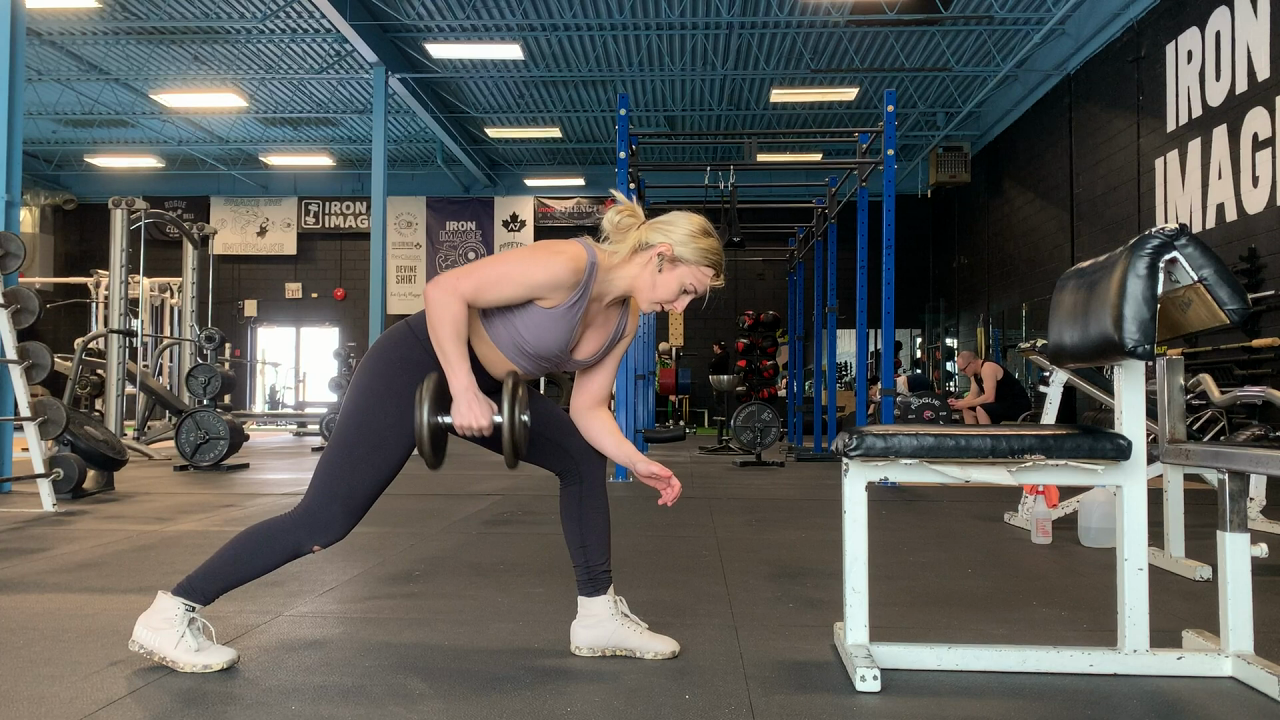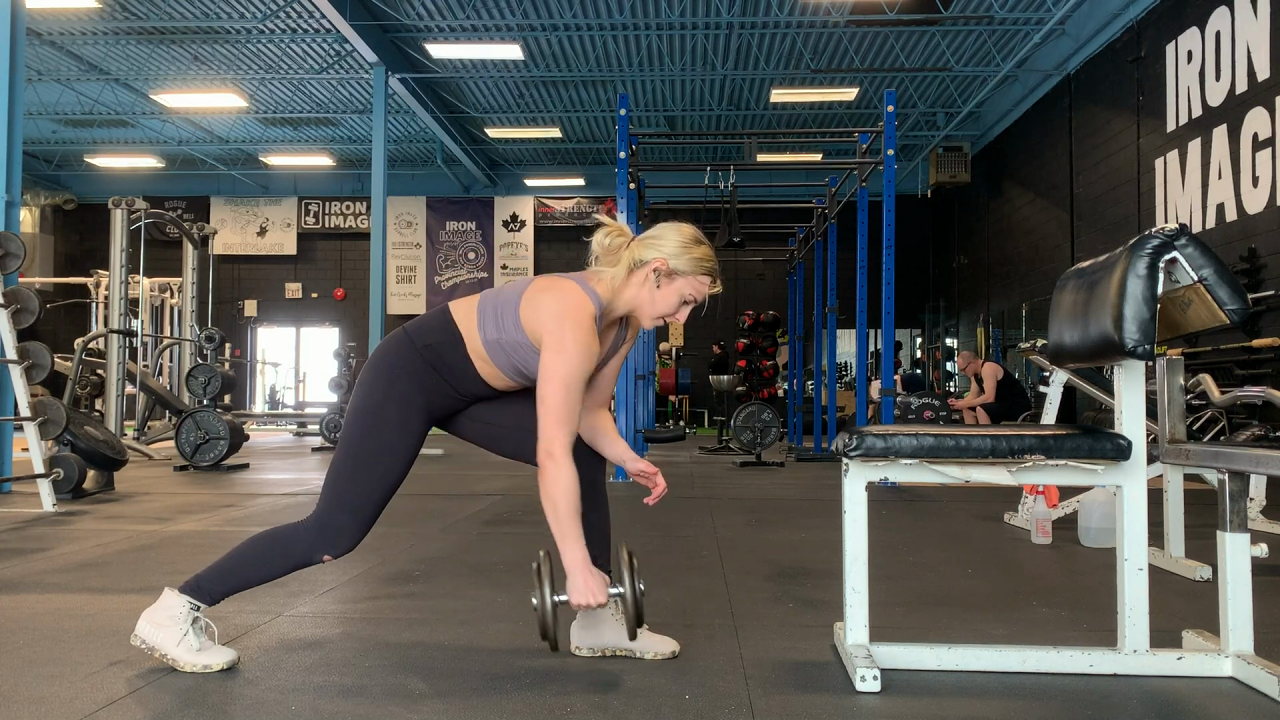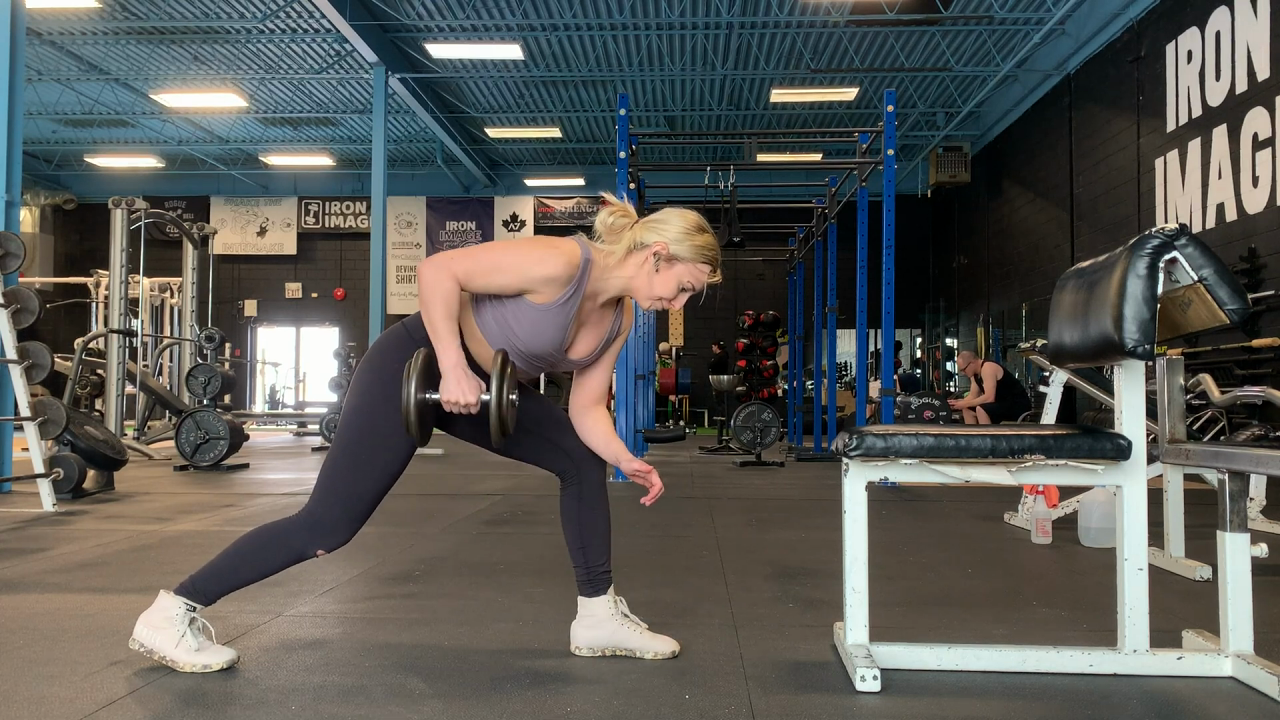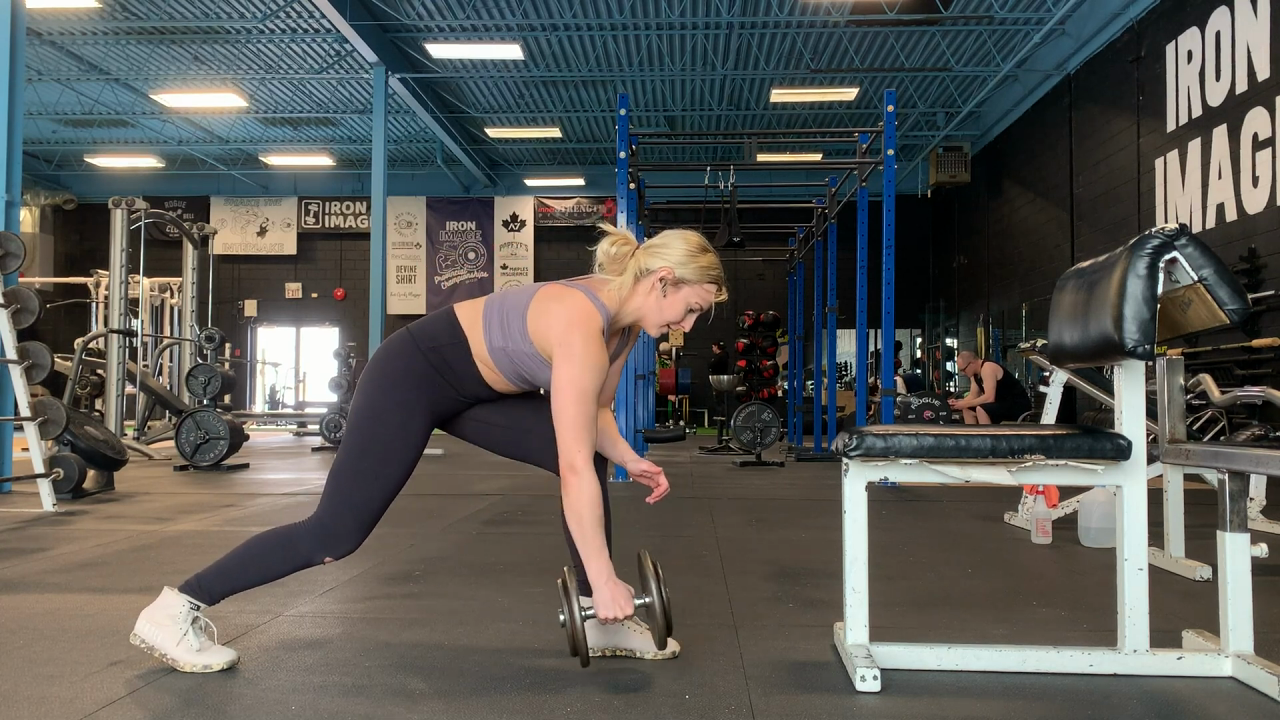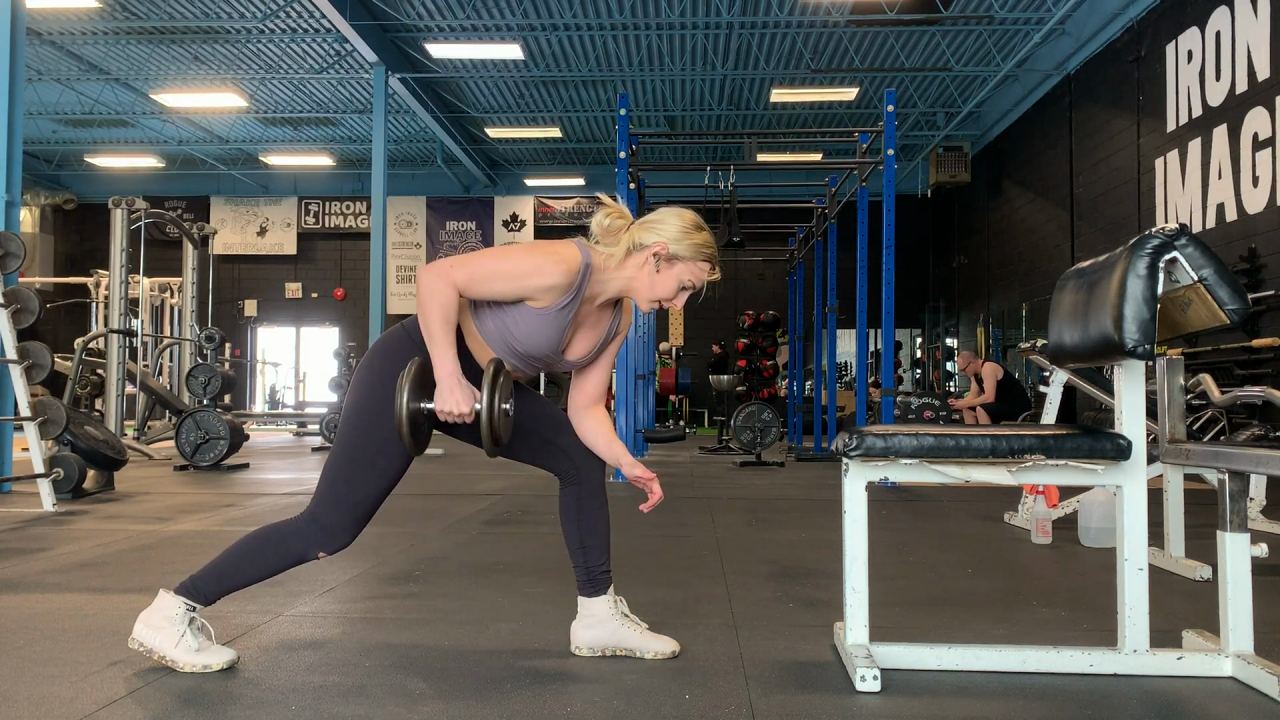
dt=1s
person 1, frame 1
left shoulder: (625, 318)
right shoulder: (566, 265)
left elbow: (589, 409)
right elbow: (444, 290)
left wrist: (637, 462)
right wrist: (463, 391)
left hip: (483, 382)
right hip: (414, 365)
left knee: (584, 459)
right knee: (325, 520)
left ankle: (598, 617)
right ankle: (168, 614)
person 1, frame 2
left shoulder: (625, 322)
right shoulder: (574, 316)
left elbow: (588, 411)
right elbow: (552, 456)
left wrist: (628, 459)
right wrist: (577, 569)
left hip: (474, 386)
right hip: (411, 373)
left knee: (590, 460)
right knee: (335, 531)
left ankle: (594, 623)
right ankle: (173, 612)
person 1, frame 3
left shoulder: (620, 317)
right shoulder: (561, 261)
left elbow: (587, 407)
right elbow: (438, 269)
left wrist: (625, 459)
right wrist: (453, 367)
left hip: (479, 381)
right hip: (416, 364)
left knee: (583, 461)
right knee: (329, 524)
left ankle: (598, 617)
right ankle: (169, 613)
person 1, frame 4
left shoulder: (626, 324)
right shoulder: (581, 326)
left elbow: (592, 416)
right elbow: (573, 471)
left wrist: (631, 461)
right wrist: (604, 581)
left hip: (474, 386)
right hip: (413, 372)
left knee: (592, 458)
right knee: (337, 531)
left ankle: (601, 623)
right ankle: (172, 612)
person 1, frame 5
left shoulder: (618, 315)
right shoulder: (560, 265)
left elbow: (585, 407)
right elbow: (435, 276)
left wrist: (627, 462)
right wrist: (448, 376)
left hip: (479, 380)
right hip: (415, 365)
left knee: (583, 461)
right knee: (331, 526)
left ankle: (598, 618)
right ankle: (170, 613)
